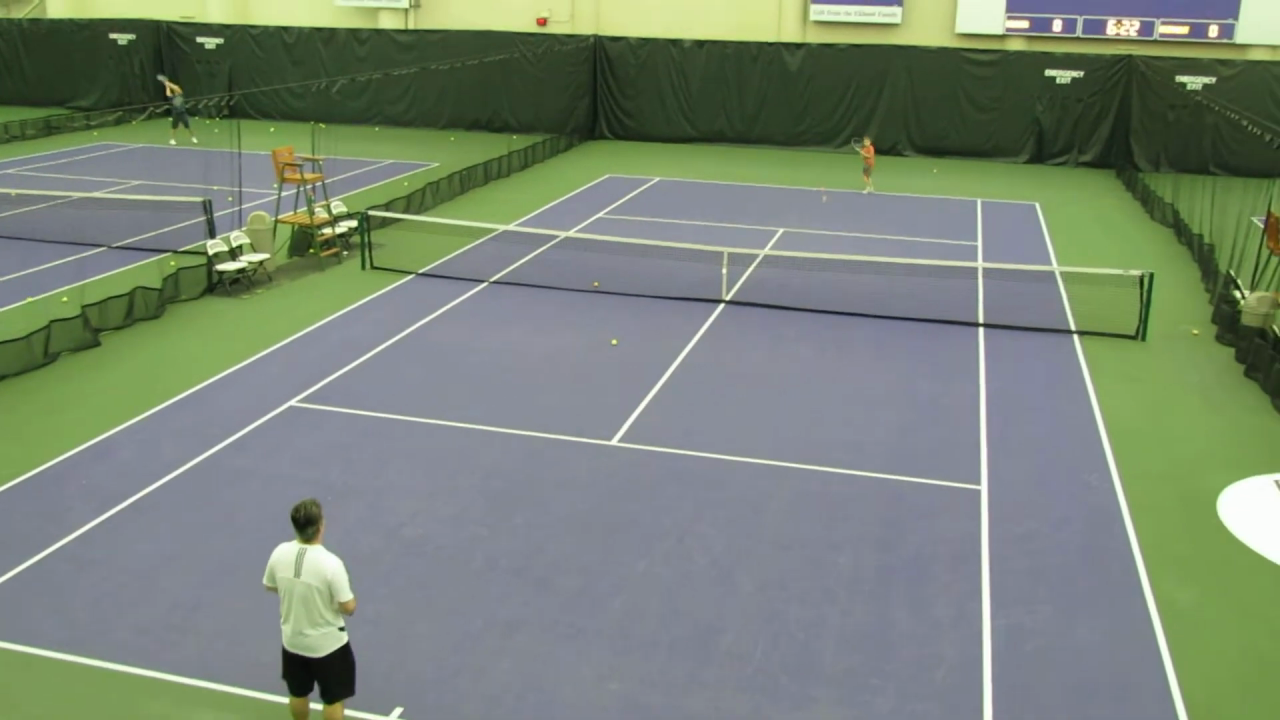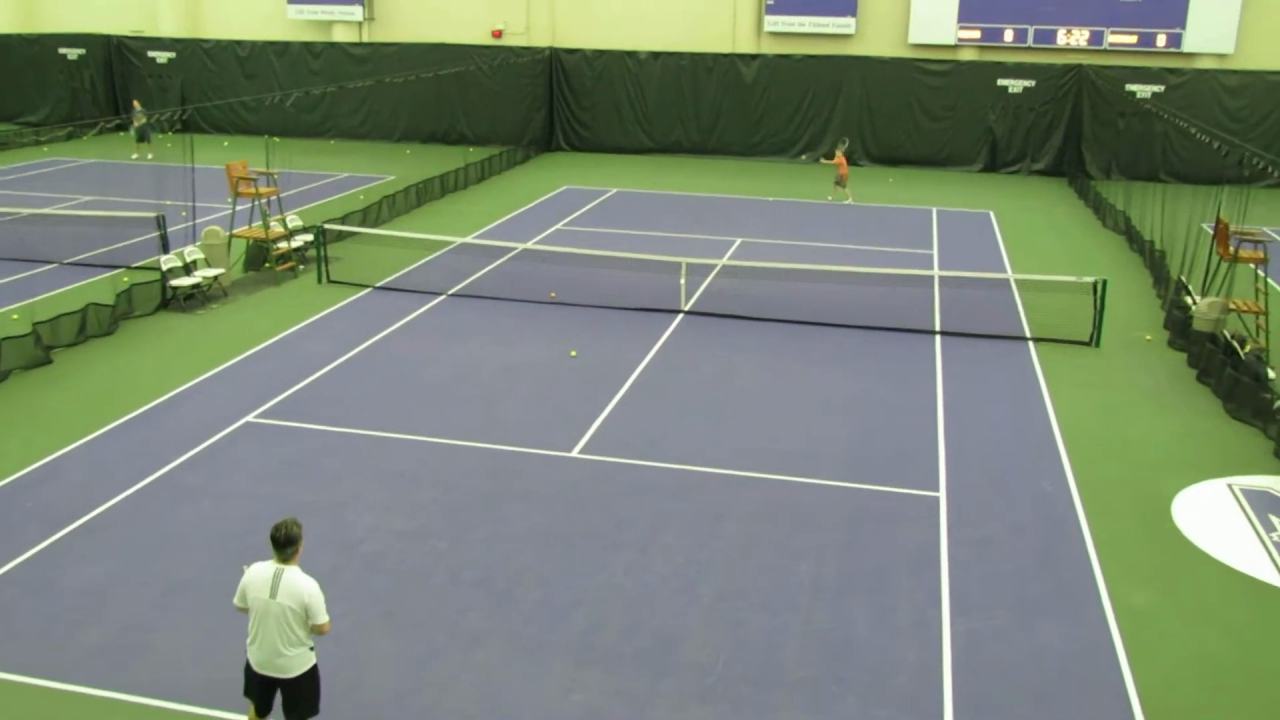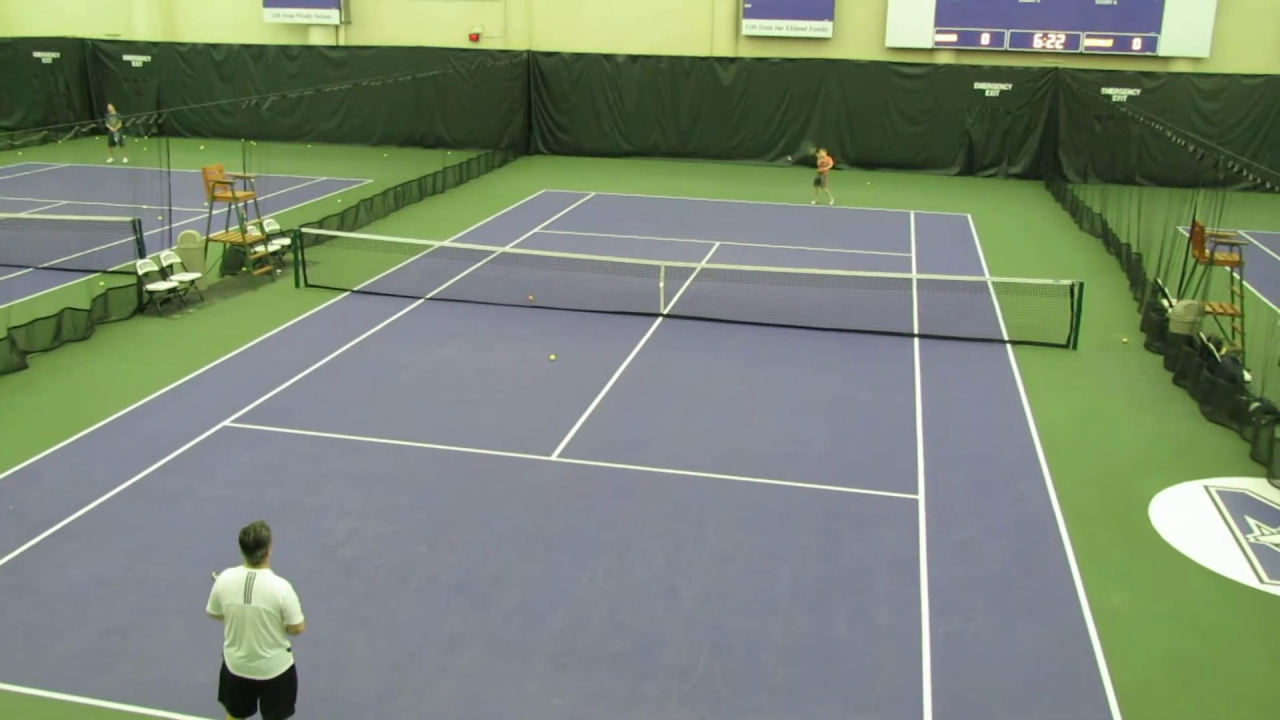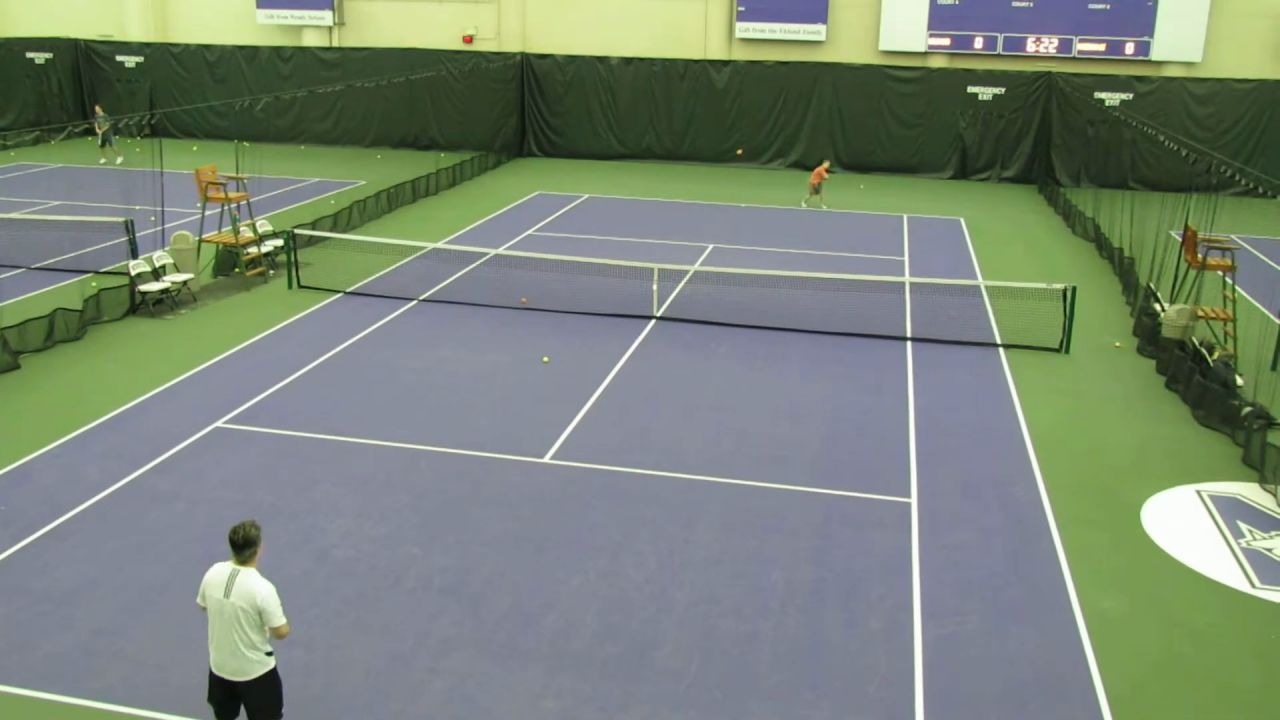
dt=0.5s
person 1, frame 1
left shoulder: (280, 553)
right shoulder: (330, 563)
left elbow: (270, 586)
right elbow: (348, 607)
left hip: (292, 641)
right hip: (328, 645)
left knee: (298, 694)
right knee: (333, 700)
person 1, frame 2
left shoulder: (253, 572)
right shoulder: (307, 585)
left elbow: (241, 606)
right elbow: (322, 628)
left hip: (258, 660)
right hip: (295, 666)
person 1, frame 3
left shoulder: (225, 579)
right shoulder: (280, 588)
left elbow: (214, 614)
right elbow: (297, 628)
left hip: (236, 664)
right hip: (274, 668)
person 1, frame 4
left shoulder: (213, 573)
right shoulder: (262, 588)
left elbow: (204, 605)
right elbow: (281, 632)
left hip: (219, 664)
right hip: (255, 670)
